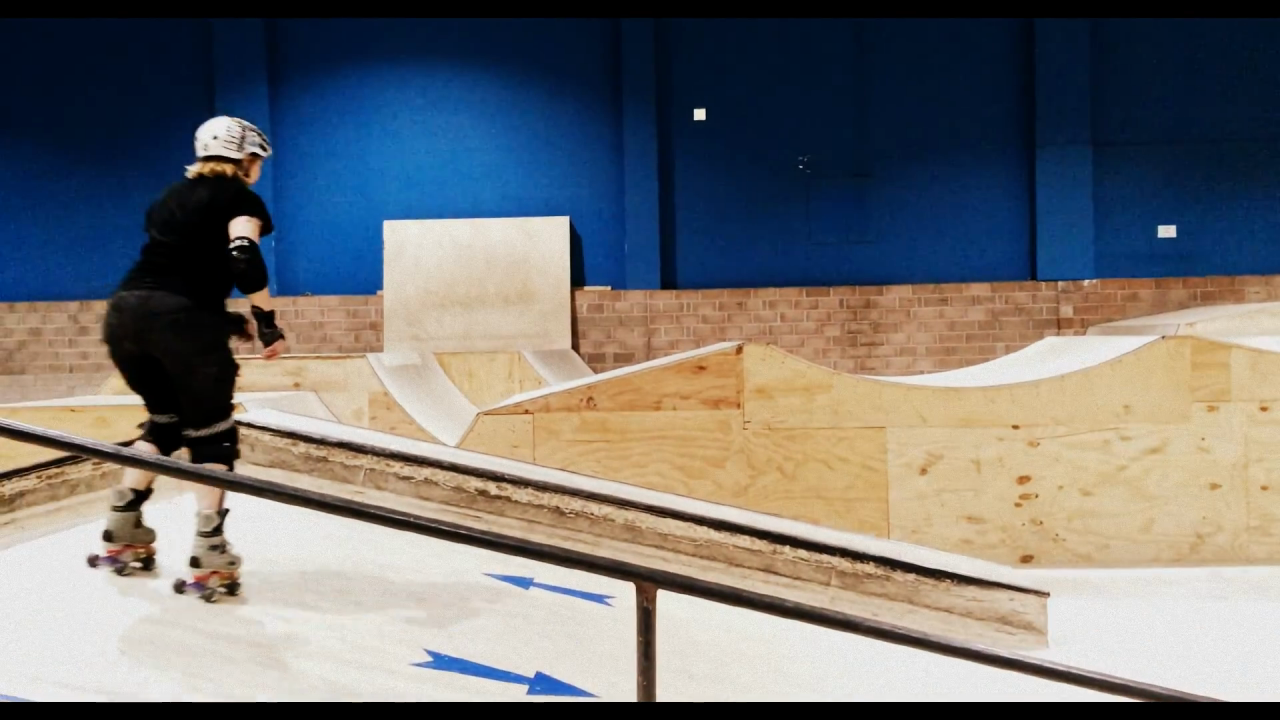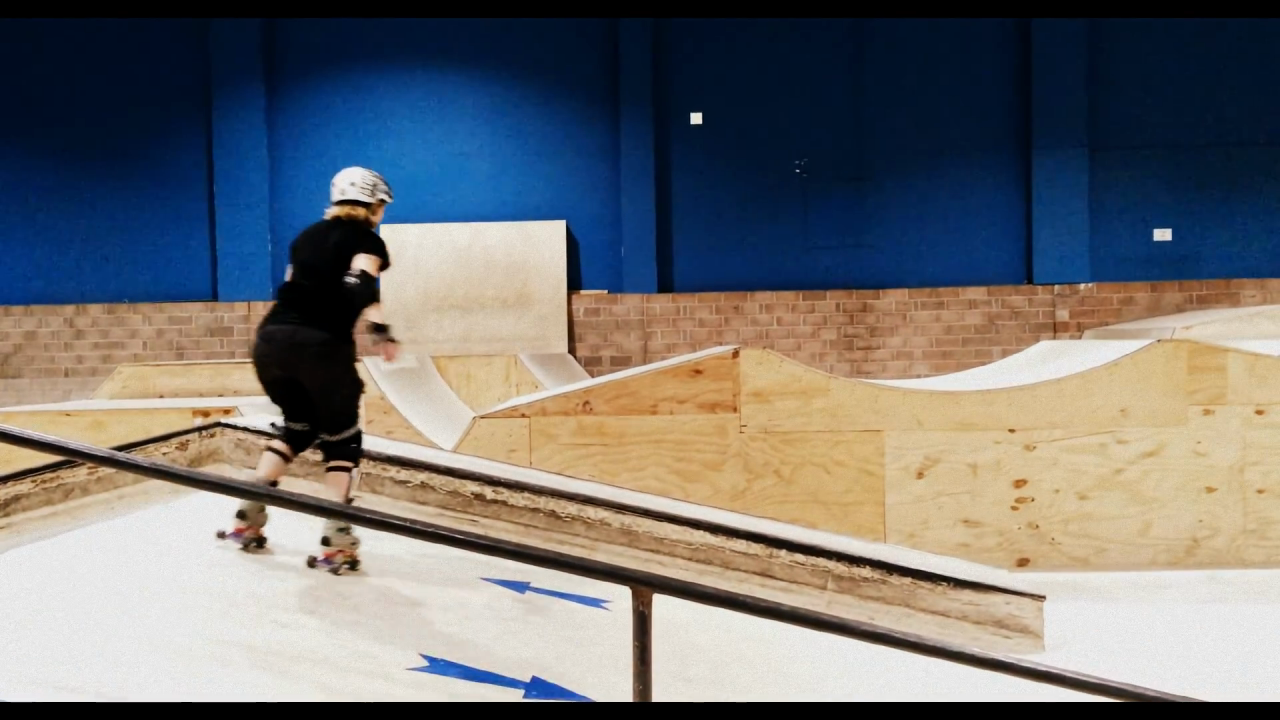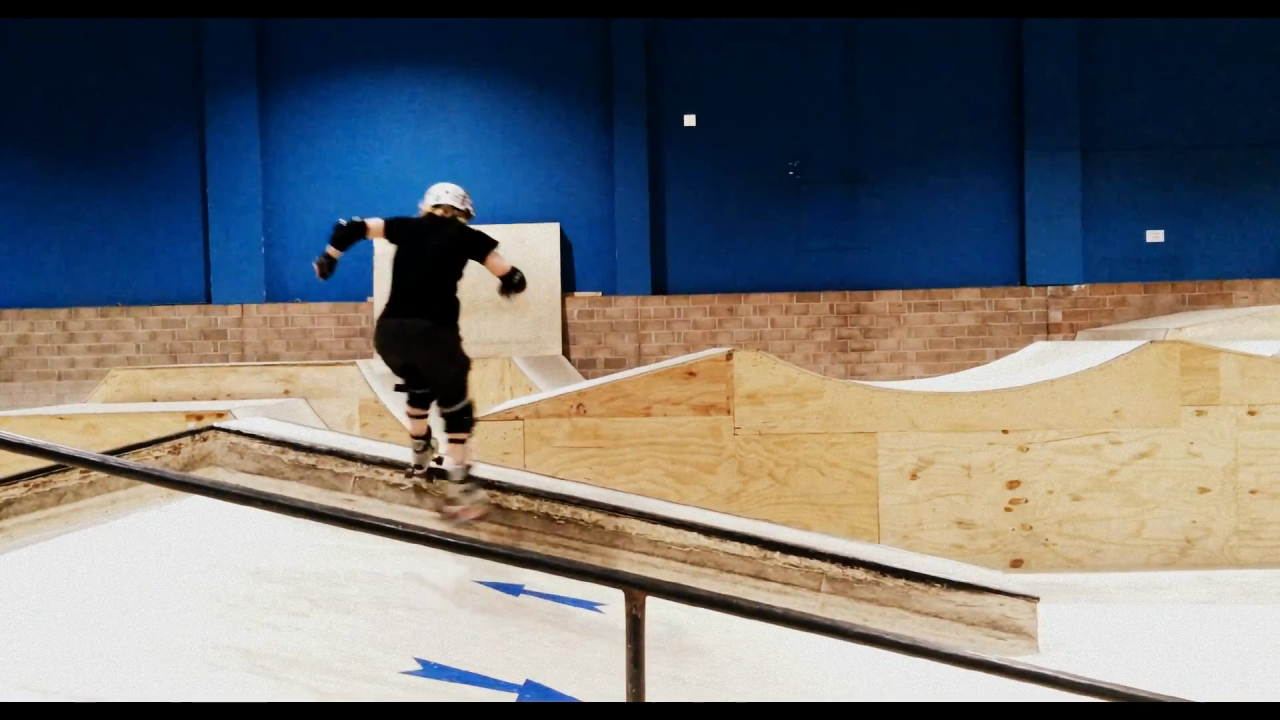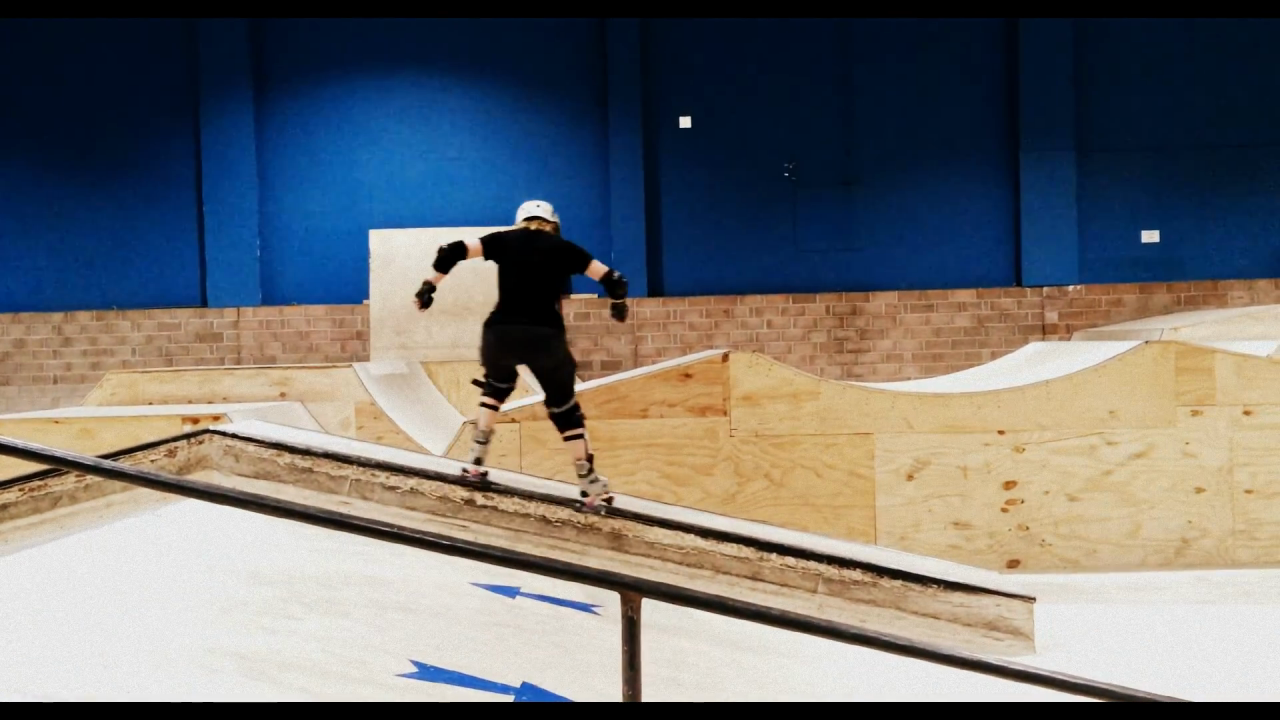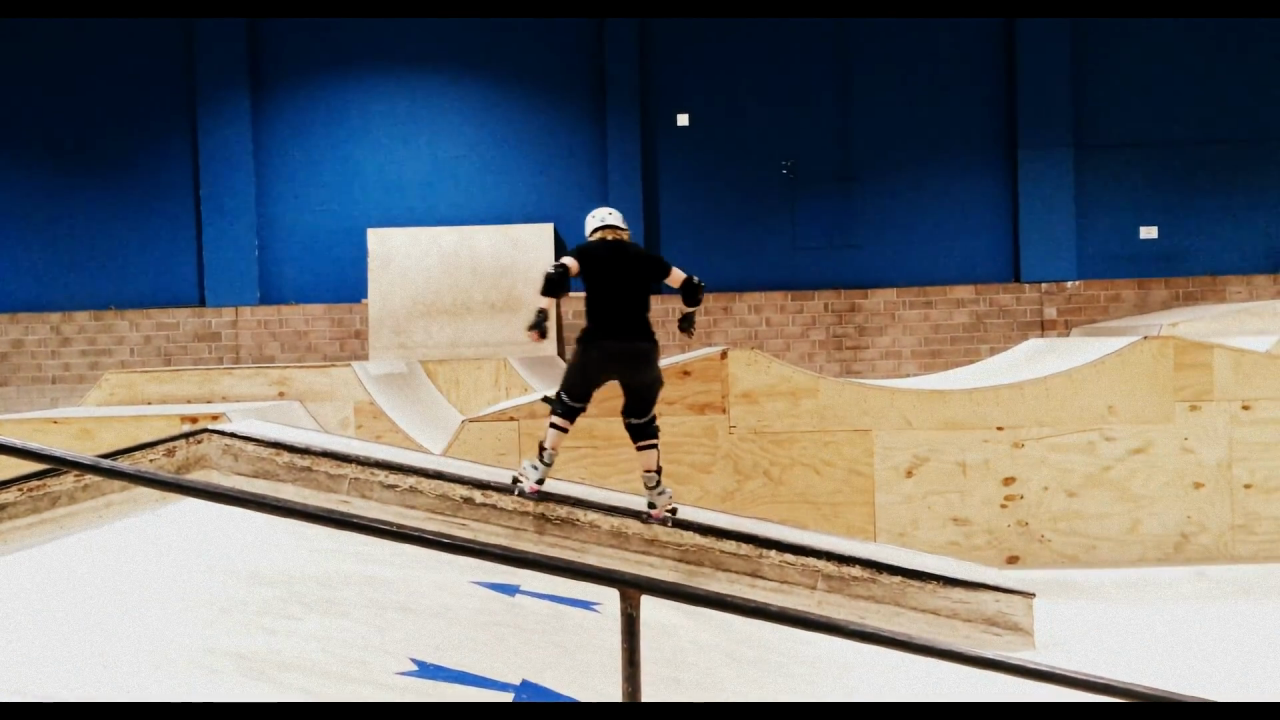
dt=0.4s
person 1, frame 1
left shoulder: (168, 198)
right shoulder: (241, 199)
right elbow: (244, 255)
left wrist: (219, 315)
right wrist: (266, 318)
left hip: (125, 312)
right hip: (183, 319)
left knee: (166, 421)
right knee: (212, 435)
left ankle: (122, 527)
right ankle: (209, 550)
person 1, frame 2
left shoulder: (309, 236)
right shoulder: (367, 240)
right elbow: (359, 284)
right wrist: (380, 329)
left hip: (271, 339)
right hip: (320, 345)
left knee: (298, 427)
right knee: (342, 441)
left ankle: (249, 514)
right ankle: (337, 538)
person 1, frame 3
left shoulder: (406, 227)
right shoulder: (466, 237)
left elbow: (350, 227)
right elbow: (512, 279)
left wrist: (328, 259)
right wrist: (509, 285)
left hip: (389, 331)
right hip: (434, 334)
left knee: (419, 391)
right knee: (457, 412)
left ankle: (420, 461)
right ankle: (461, 494)
person 1, frame 4
left shoulder: (503, 240)
right shoulder: (563, 248)
left elbow: (452, 251)
right elbow: (613, 279)
left wrist: (428, 286)
right wrist: (619, 304)
left hip: (501, 333)
right hip: (545, 337)
left knee: (497, 387)
right knee: (564, 409)
left ankle: (475, 462)
right ankle: (590, 485)
person 1, frame 5
left shoulder: (588, 252)
right shoulder: (644, 257)
left elbow: (558, 274)
right elbow: (691, 285)
left wrist: (541, 315)
right wrist: (688, 315)
left hip: (597, 348)
right hip: (641, 350)
left knee: (567, 404)
right knee: (641, 421)
left ankle: (535, 476)
right ankle: (657, 499)
